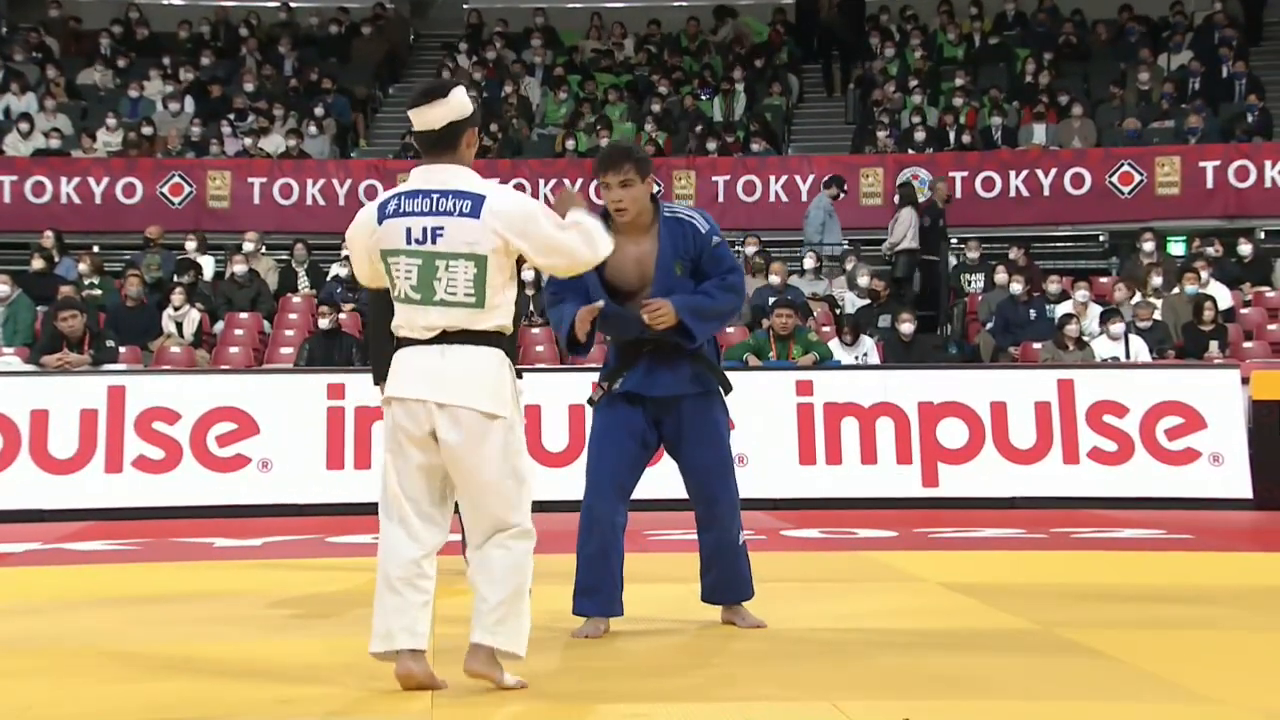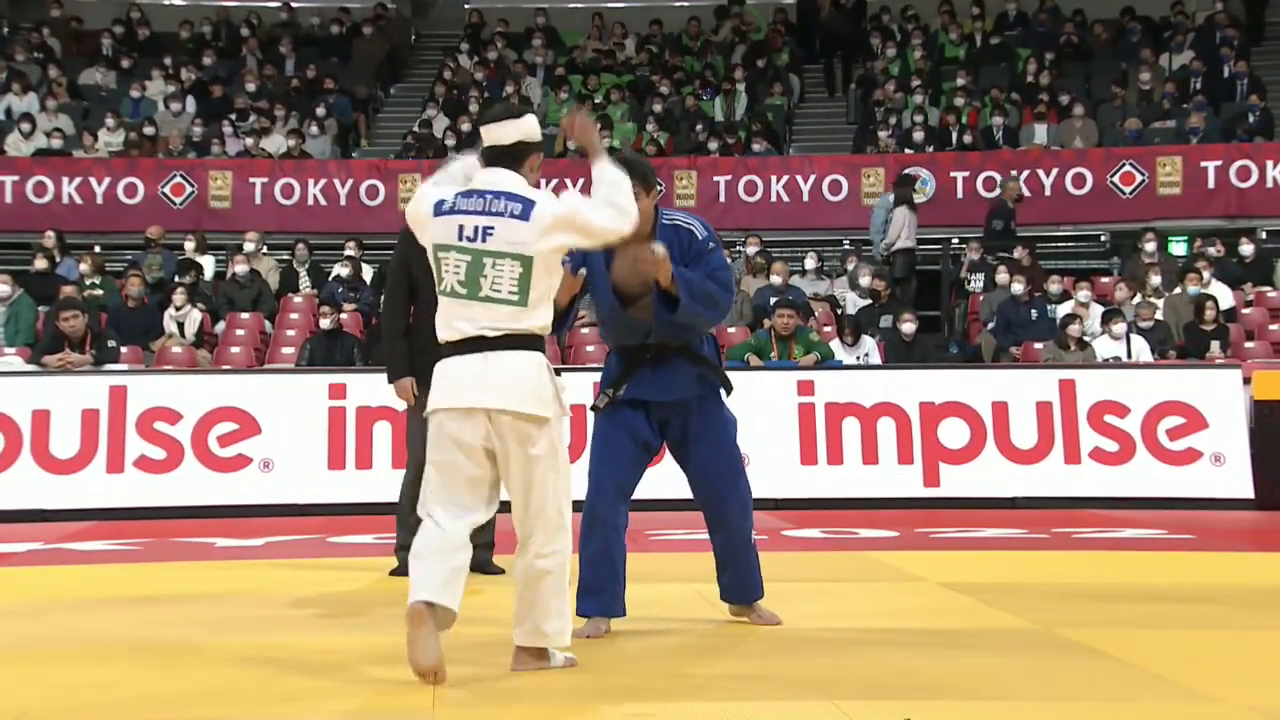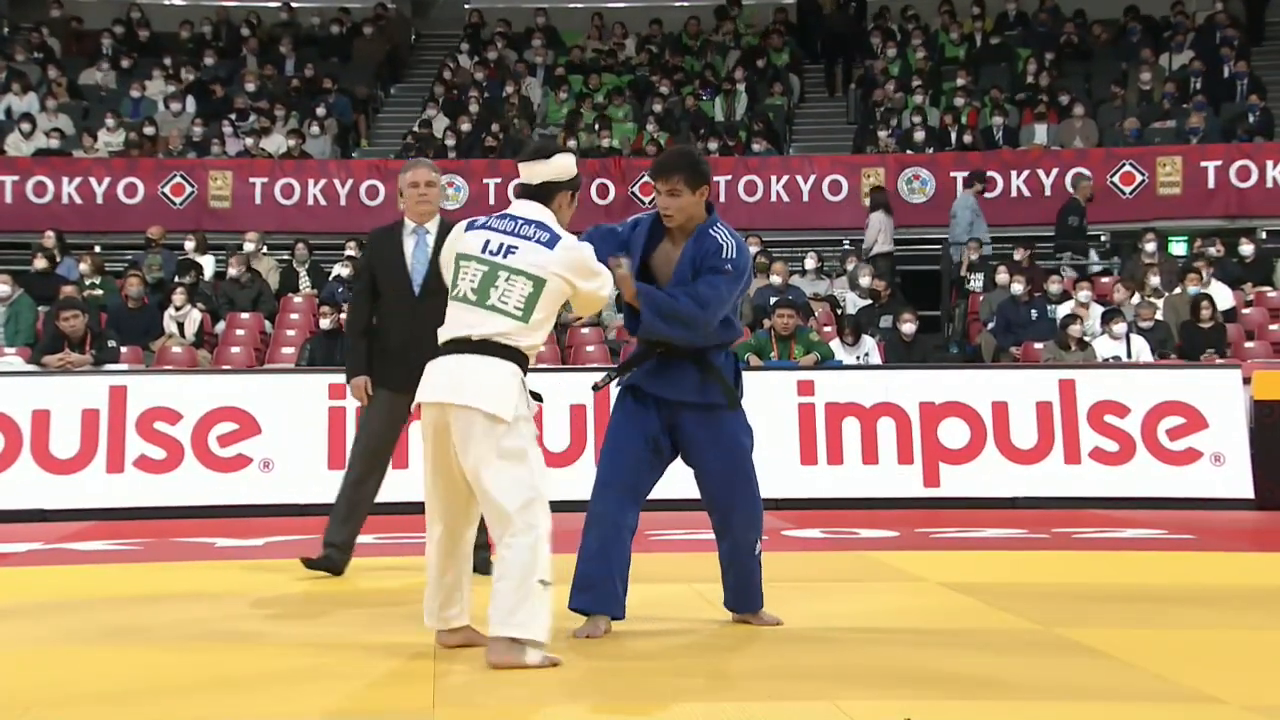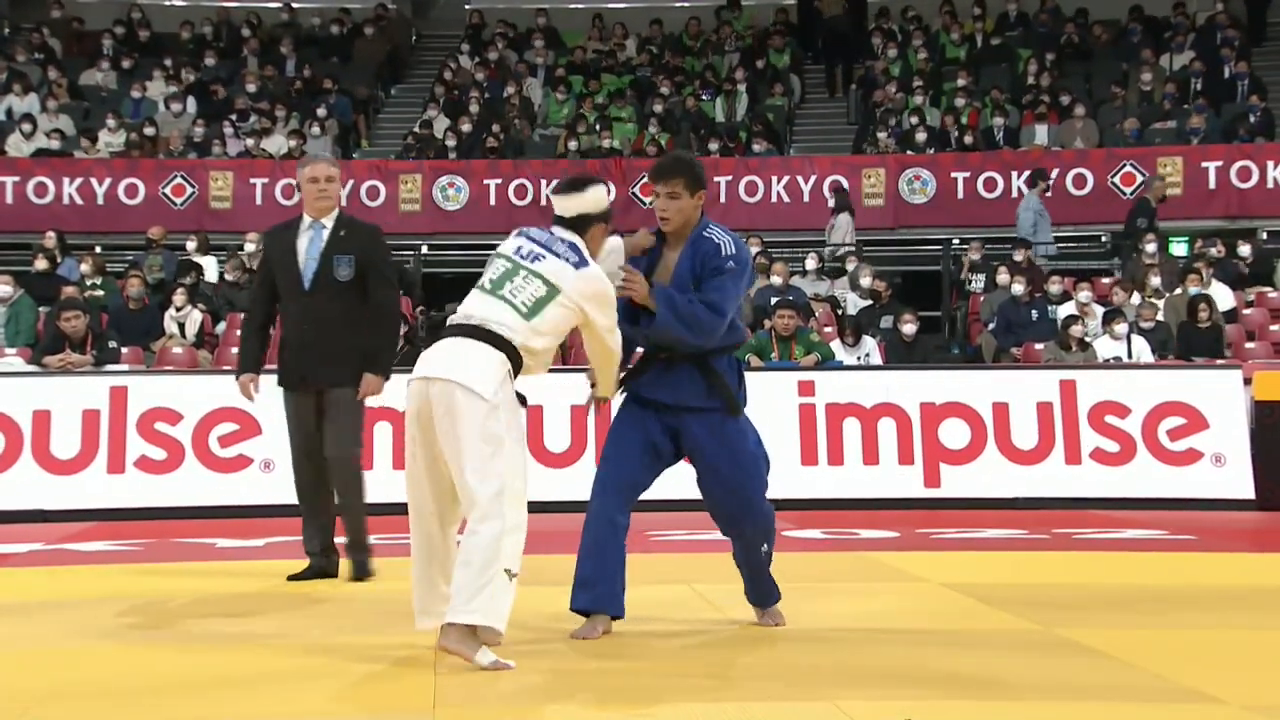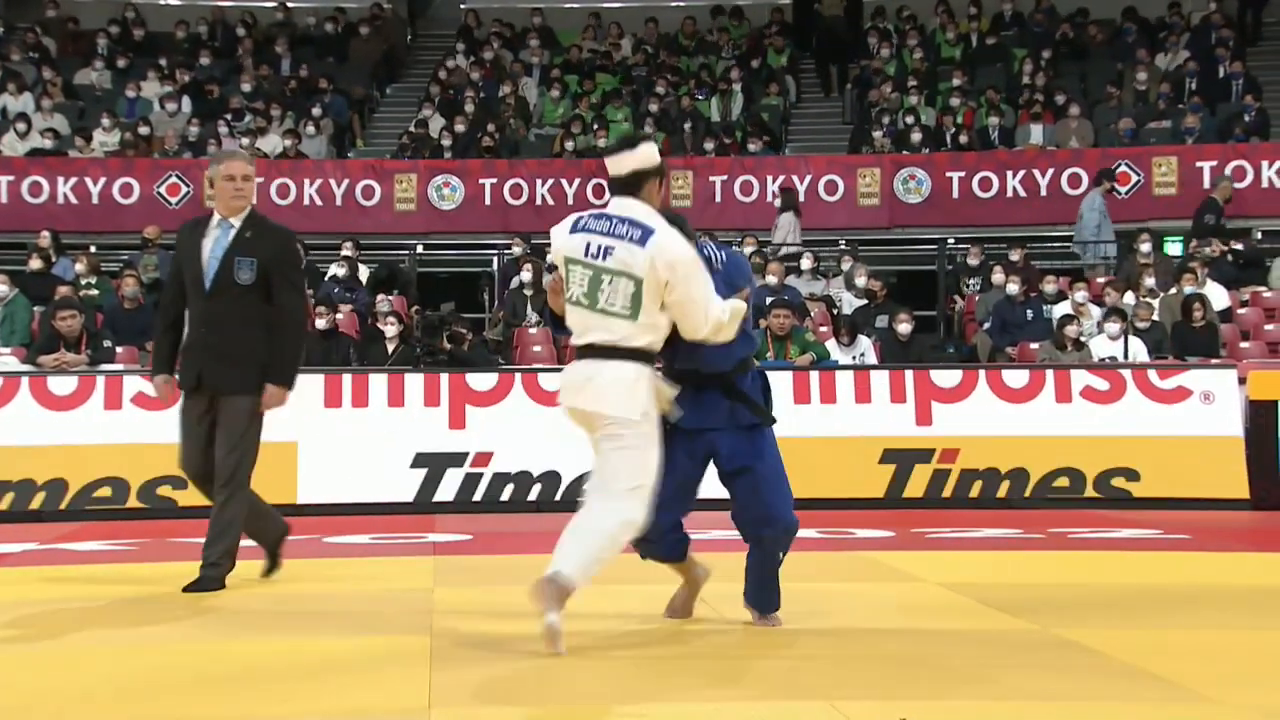
dt=0.5s
person 1, frame 1
left shoulder: (379, 211)
right shoulder: (501, 204)
left elbow: (367, 270)
right elbow: (578, 251)
right wrist: (576, 215)
left hip: (409, 375)
right hip: (477, 375)
left knee: (410, 524)
right knee: (503, 525)
left ankle: (406, 650)
right ankle: (485, 645)
person 1, frame 2
left shoulder: (436, 210)
right shoulder: (550, 212)
right elbow: (617, 214)
left wrist: (471, 163)
right wrist: (596, 151)
left hip: (456, 377)
right hip: (521, 378)
left knee: (447, 513)
right knee: (543, 521)
left ankle: (428, 606)
right ankle: (535, 644)
person 1, frame 3
left shoulder: (468, 230)
right shoulder: (567, 251)
right elbow: (594, 297)
left hip: (441, 376)
right hip: (492, 384)
left knee: (449, 513)
right knee: (521, 516)
left ankle: (450, 621)
right ankle: (512, 638)
person 1, frame 4
left shoulder: (527, 237)
right shoulder: (596, 282)
right elbow: (604, 358)
left wrist: (616, 249)
right wrist: (607, 392)
left hip: (434, 365)
right hip: (479, 377)
left knee: (437, 509)
right knee: (497, 509)
left ankle: (450, 620)
right ankle: (468, 627)
person 1, frame 5
left shoulder: (573, 227)
right shoulder: (668, 245)
left elbow: (560, 262)
right elbow: (703, 324)
right wrist: (737, 306)
left hip: (580, 377)
right hip: (626, 385)
right knee: (622, 500)
right ankle: (556, 586)
person 2, frame 1
left shoulder: (691, 228)
left elbow: (729, 289)
right elbow: (559, 296)
left wrist: (682, 309)
right wrist: (575, 322)
left hip: (689, 372)
right hip: (626, 373)
left knee: (716, 491)
right knee: (603, 495)
left ankle: (731, 600)
right ankle: (597, 608)
person 2, frame 2
left shoulder: (690, 234)
right shoulder: (591, 244)
left elbow: (718, 299)
right elbow: (556, 300)
left wrist: (671, 279)
left hip: (690, 374)
right hip: (628, 379)
left knee: (727, 491)
right knee: (605, 496)
left ankle: (744, 598)
right ankle: (599, 609)
person 2, frame 3
left shoulder: (727, 251)
right shoulder: (642, 229)
left elbow: (696, 317)
right elbow: (594, 246)
left wrist: (637, 296)
left hip: (705, 383)
right hip: (647, 377)
left knee: (736, 499)
right knee: (613, 493)
left ankle: (746, 603)
right ankle: (600, 608)
person 2, frame 4
left shoulder: (726, 252)
right shoulder: (642, 249)
left elbow: (710, 323)
right elbow: (622, 315)
left wrist: (652, 296)
left hip: (711, 390)
right hip: (651, 385)
left knee: (746, 504)
right knee: (609, 495)
left ankle: (763, 598)
right ankle: (601, 609)
person 2, frame 5
left shoulder: (726, 266)
left hip: (736, 403)
right hip: (681, 404)
left knee: (773, 519)
right knee: (652, 518)
left ankle: (760, 600)
right ankle: (689, 573)
person 3, frame 1
left shoulder: (479, 240)
right shoulder: (395, 239)
left elbow: (503, 311)
right elbow: (377, 312)
left wrist: (503, 370)
right wrist: (385, 375)
left hip: (473, 371)
right hip: (411, 371)
person 3, frame 2
right shoulder: (415, 239)
right elbow: (394, 309)
right wrist: (399, 370)
right hip: (428, 371)
right knee: (421, 464)
left ankle: (482, 552)
right ankle: (408, 553)
person 3, frame 3
right shoulder: (378, 242)
right elbow: (359, 311)
right wrist: (357, 368)
right hip: (390, 372)
right knee: (365, 460)
left ankle: (477, 552)
right ankle: (336, 551)
person 3, frame 4
left shoulder: (365, 237)
right shoulder: (278, 238)
left elbow: (386, 308)
right elbow: (260, 307)
left wrist: (378, 366)
right wrist: (249, 364)
left hip: (345, 368)
right hip: (297, 370)
left knee: (341, 458)
right knee: (307, 466)
left ankle: (359, 548)
right ankle: (324, 555)
person 3, frame 5
left shoulder: (275, 239)
right shoulder: (190, 233)
left elbow: (293, 316)
right elbow: (172, 304)
left wrist: (281, 378)
right wrist: (162, 365)
left hip: (245, 375)
right hip: (198, 373)
left knee: (231, 472)
right knee: (197, 467)
left ankle: (215, 567)
right ankle: (271, 531)
